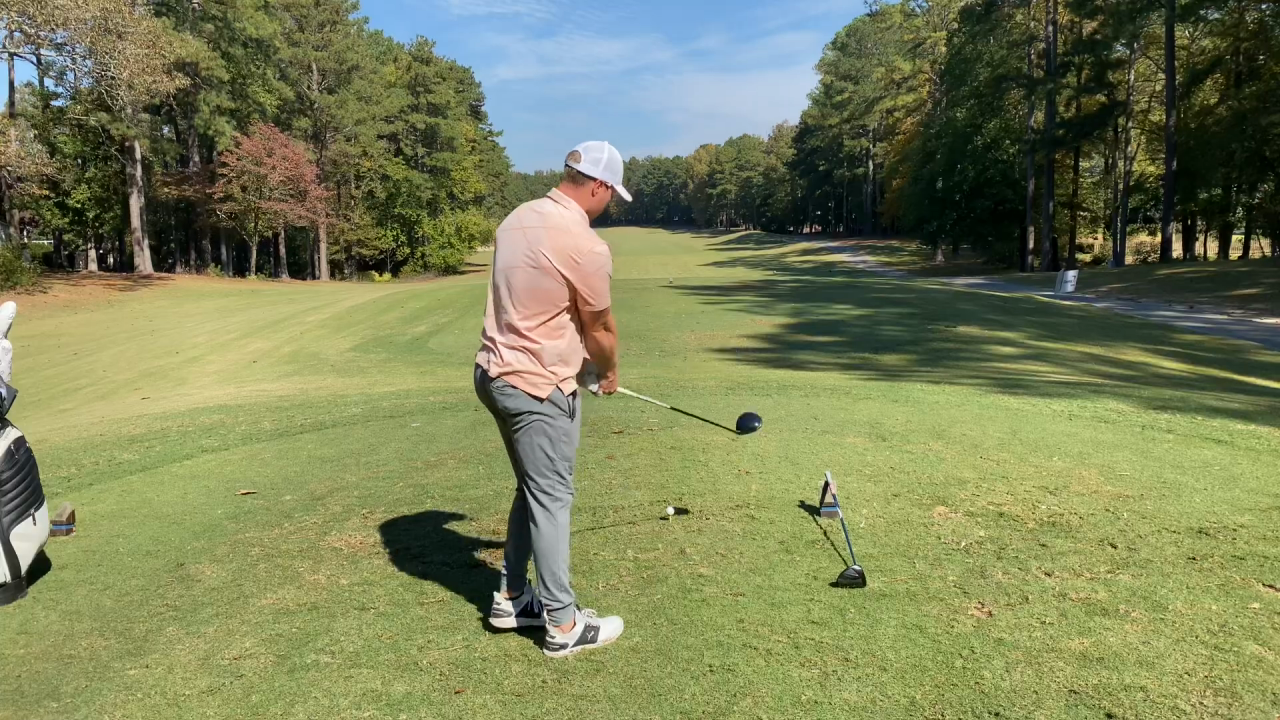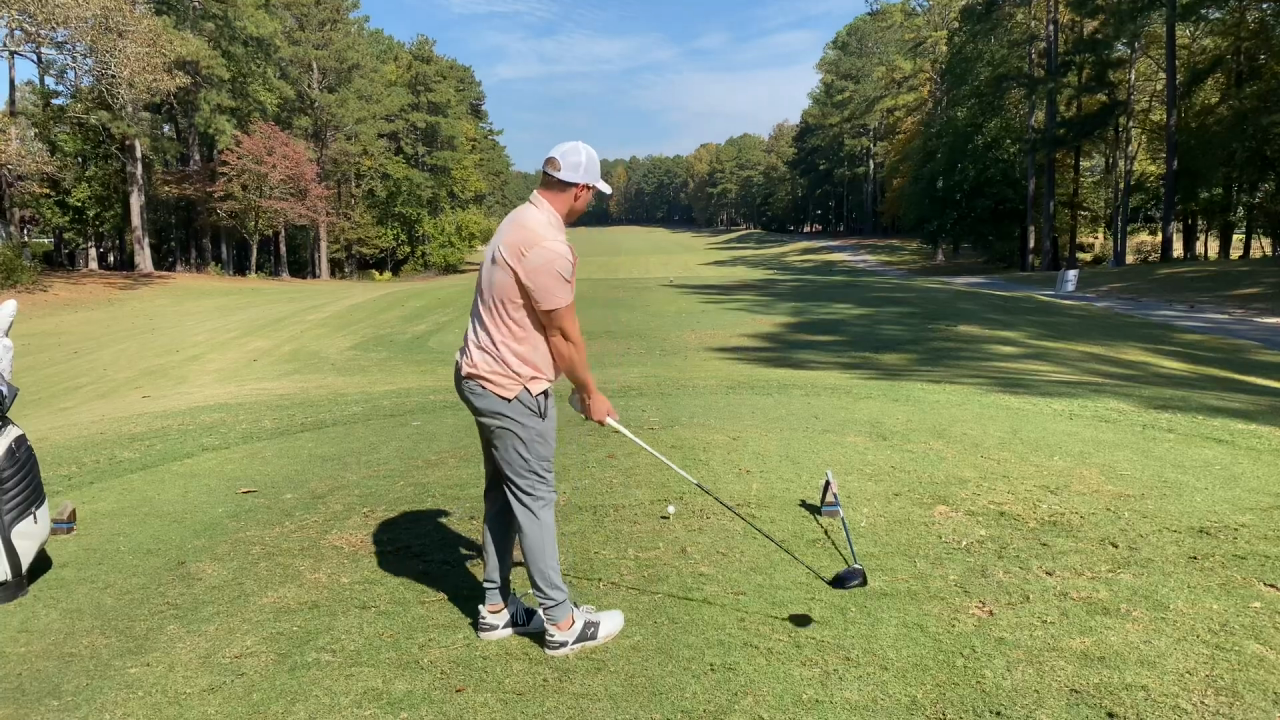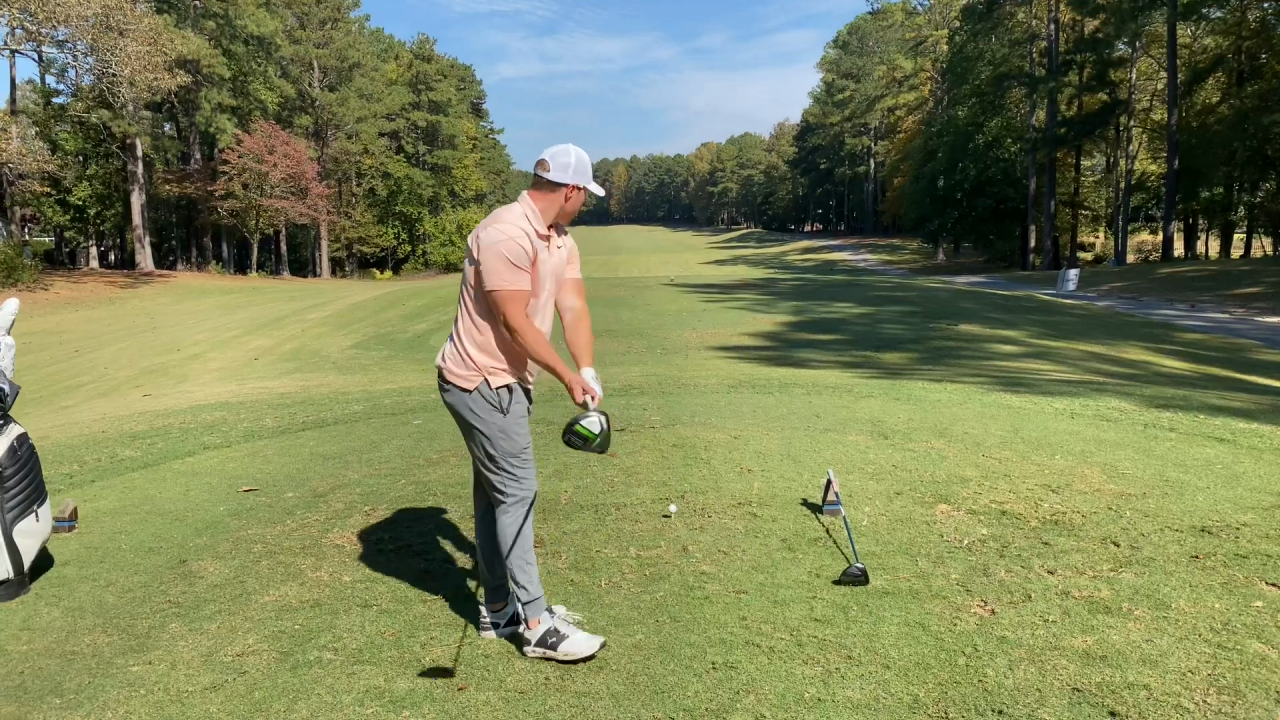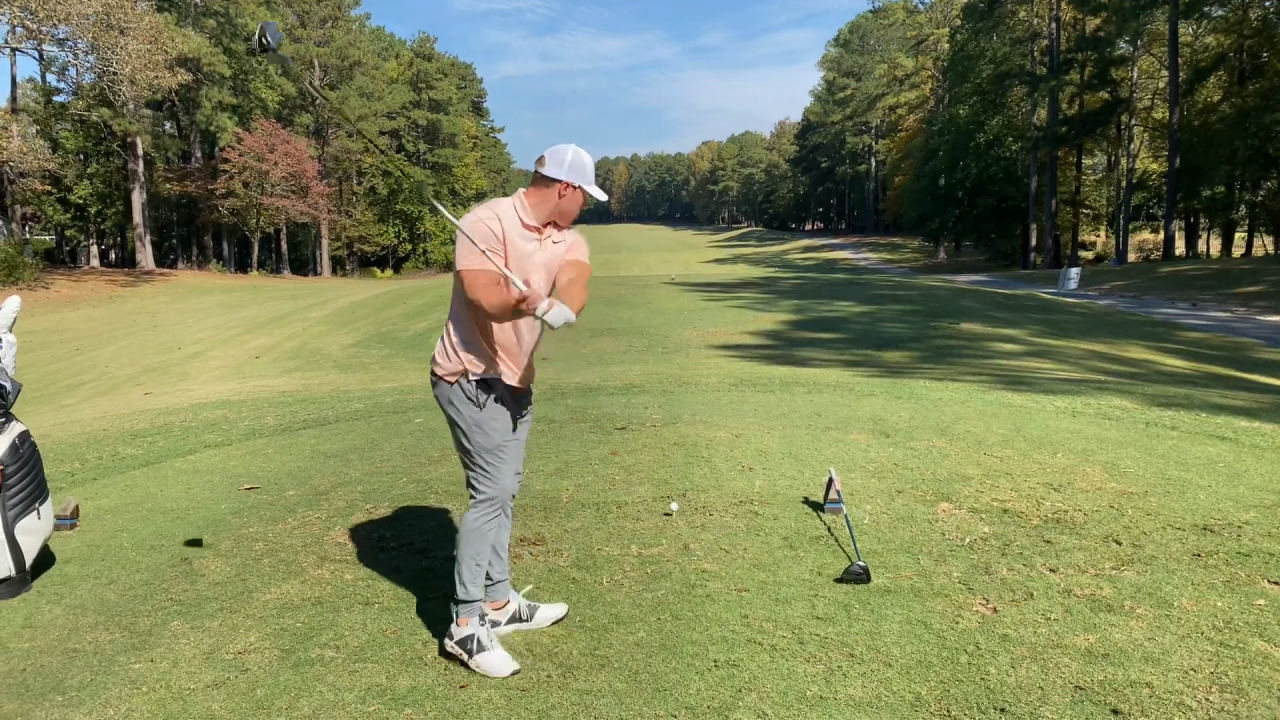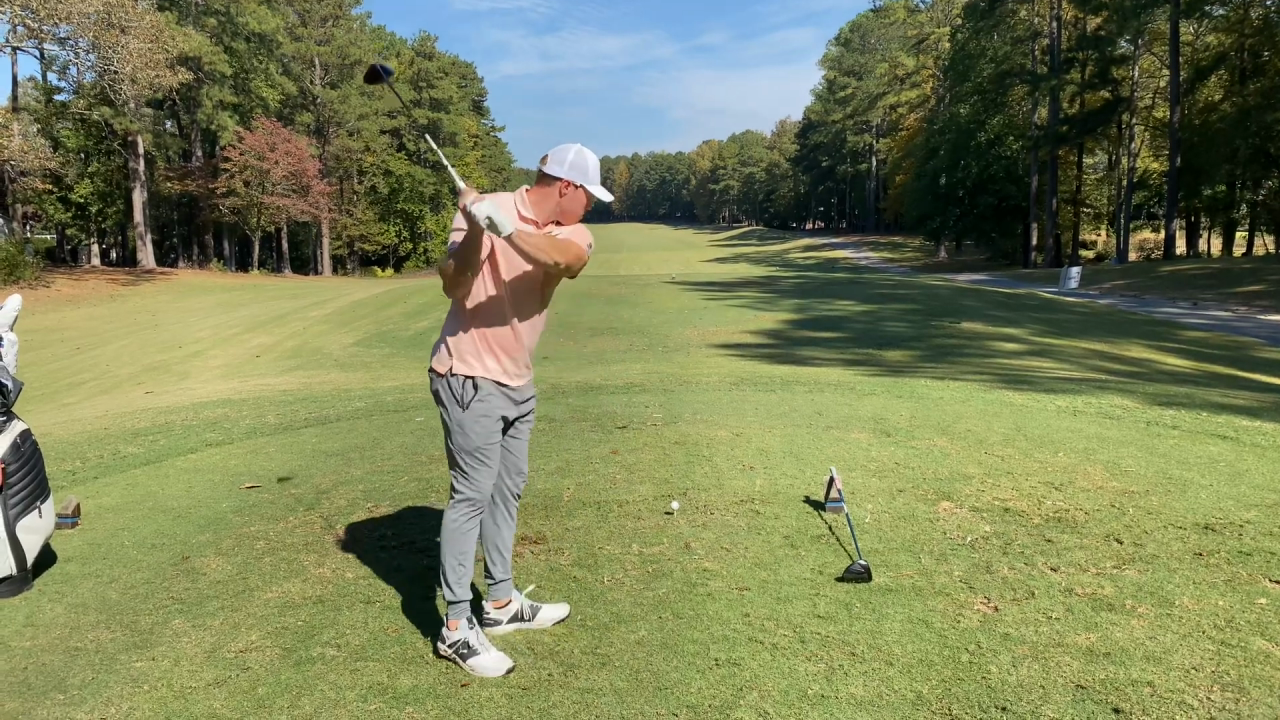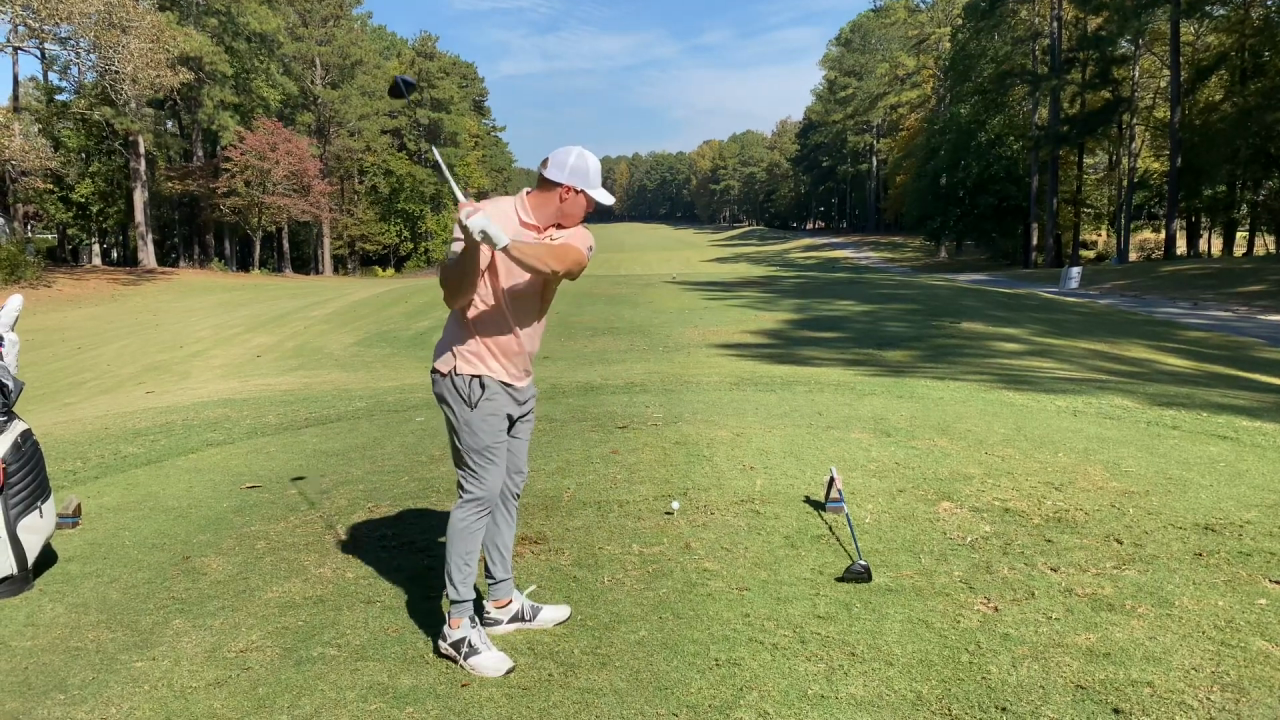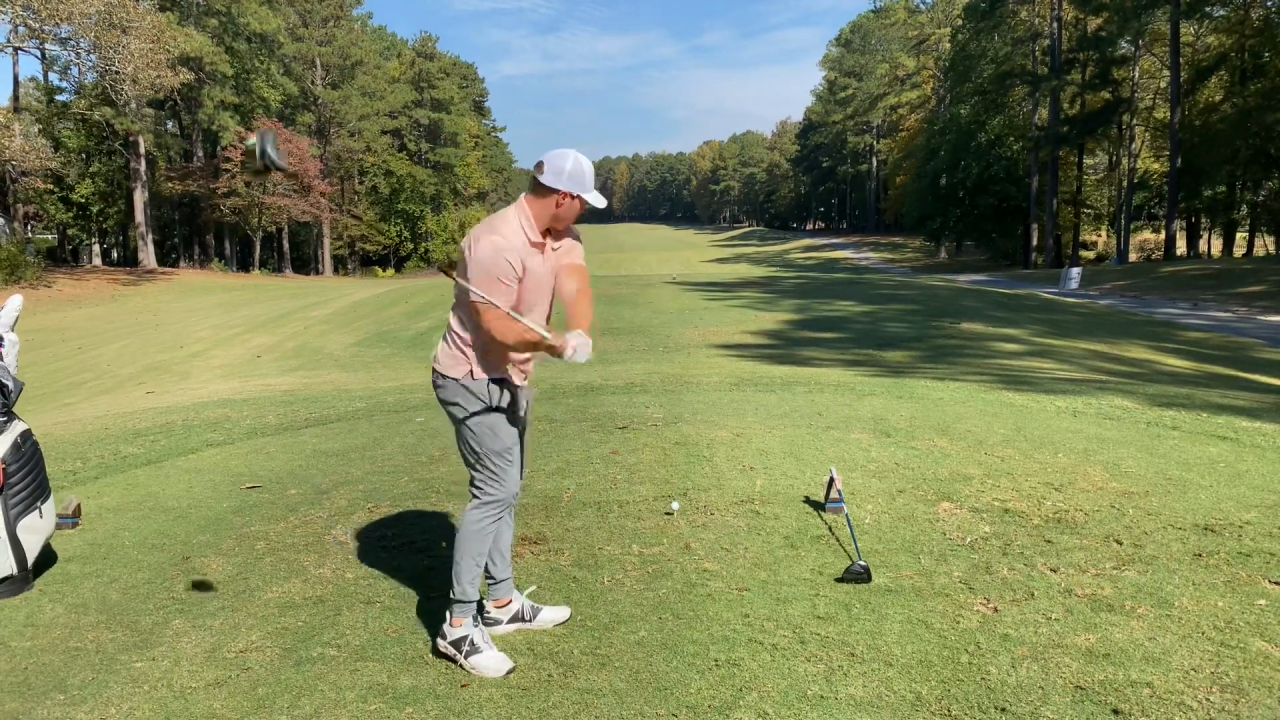
dt=0.2s
person 1, frame 1
left shoulder: (518, 218)
right shoulder: (586, 247)
right elbow: (599, 329)
right wrist: (608, 372)
left hip: (494, 373)
right hip: (540, 387)
left knee: (533, 489)
right knee: (551, 500)
left ankle: (512, 599)
right ankle: (563, 625)
person 1, frame 2
left shoulder: (525, 221)
right shoulder: (546, 245)
right elbow: (563, 334)
left wrist: (574, 380)
right wrist: (592, 393)
left hip: (485, 375)
right hip: (511, 387)
left knee: (504, 494)
right knee: (533, 500)
left ankle: (497, 609)
right ankle: (561, 623)
person 1, frame 3
left shoulder: (560, 240)
right shoulder: (505, 233)
left elbow: (573, 305)
right elbow: (515, 324)
left wrist: (587, 370)
right wrist: (566, 378)
left hip: (500, 380)
right hip: (483, 382)
left knee: (496, 491)
right knee: (515, 493)
left ankle: (498, 608)
right ankle: (536, 623)
person 1, frame 4
left shoulder: (569, 239)
right shoulder: (486, 219)
left elbow: (576, 285)
right elbow: (482, 298)
left wrist: (560, 306)
right wrist: (528, 303)
left hip: (514, 382)
right hip: (470, 378)
left knee: (501, 489)
right knee: (491, 490)
left ankle: (499, 602)
right ankle: (465, 624)
person 1, frame 5
left shoulder: (573, 233)
right shoulder: (481, 209)
left elbow: (561, 257)
right elbow: (452, 285)
left wrist: (507, 229)
right wrist: (476, 233)
left hip: (519, 381)
right hip: (468, 376)
left knee: (507, 490)
right knee: (473, 493)
left ankle: (501, 602)
right ankle: (456, 626)
person 1, frame 6
left shoulder: (575, 236)
right shoulder: (485, 214)
left elbow: (559, 262)
right elbow: (454, 296)
left wrist: (503, 238)
right wrist: (472, 245)
left hip: (518, 380)
right hip: (471, 375)
left knee: (507, 489)
right knee: (480, 492)
left ankle: (501, 602)
right ankle: (458, 624)
person 1, frame 7
left shoulder: (563, 238)
right shoulder: (494, 242)
left elbow: (576, 288)
right elbow: (494, 330)
left wrist: (579, 333)
right wrist: (552, 343)
left hip: (508, 379)
right hip: (473, 377)
left knee: (505, 489)
right knee: (495, 490)
left ankle: (502, 602)
right ankle: (460, 623)
